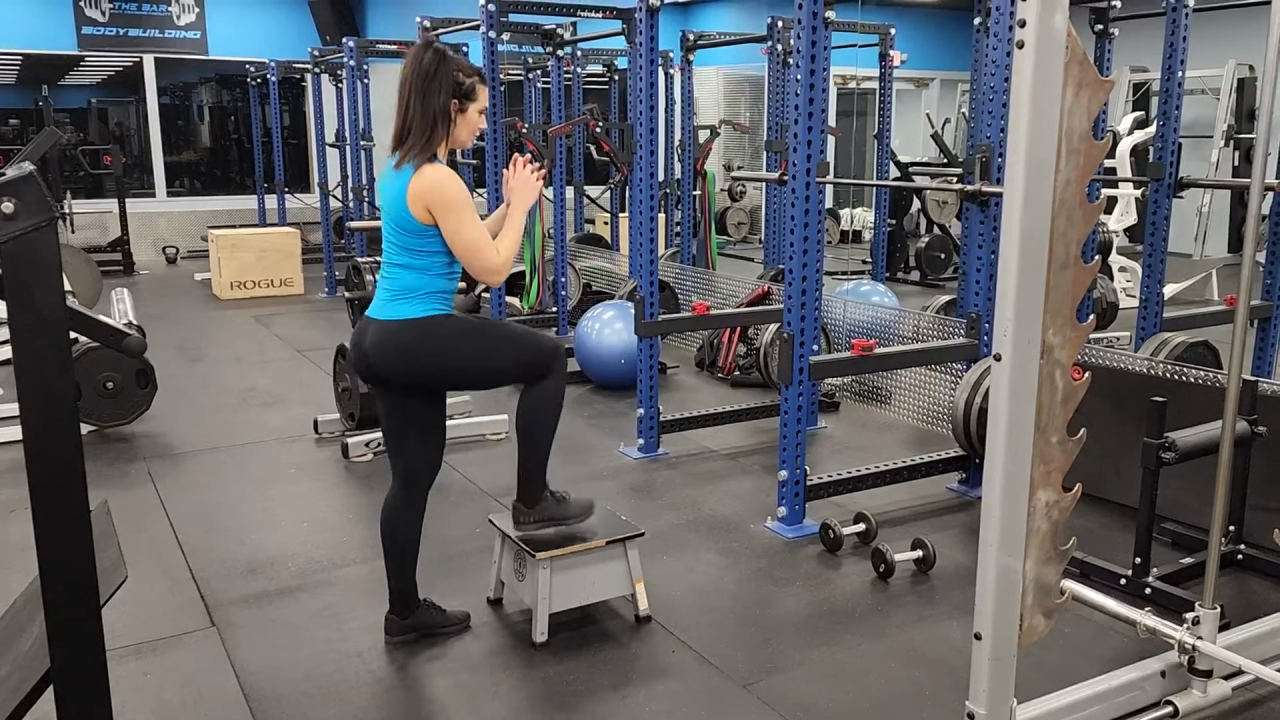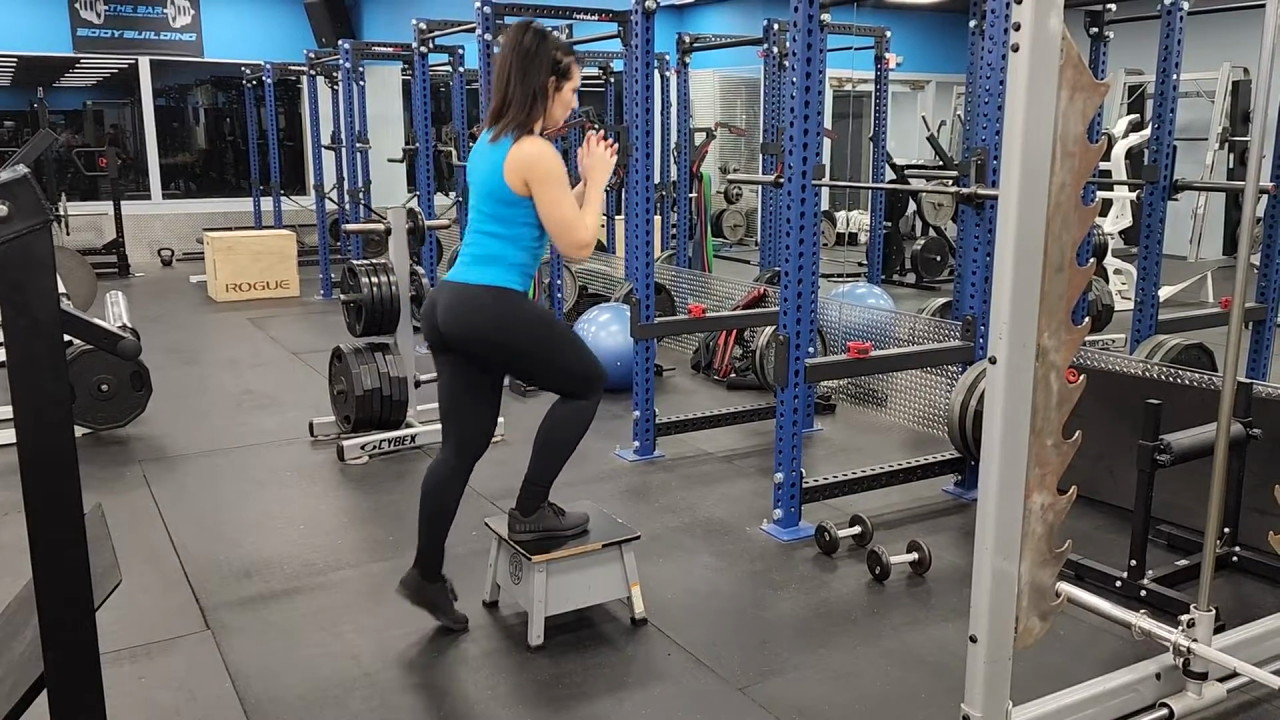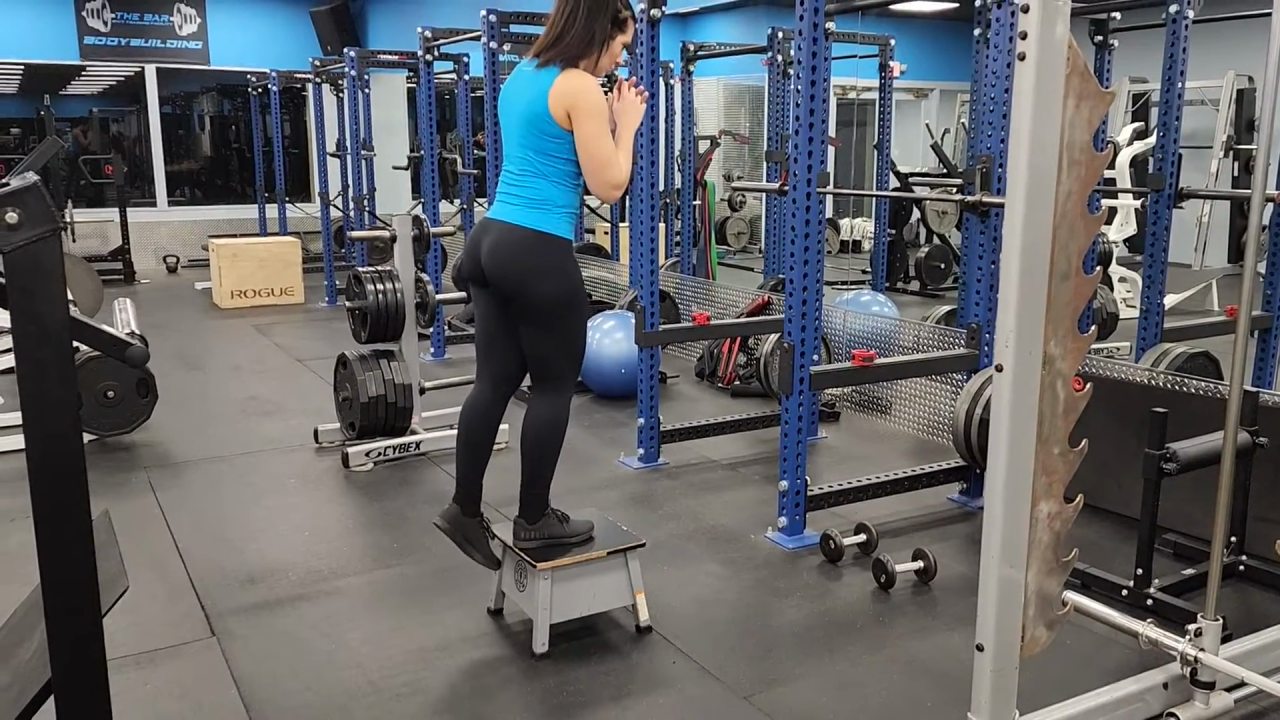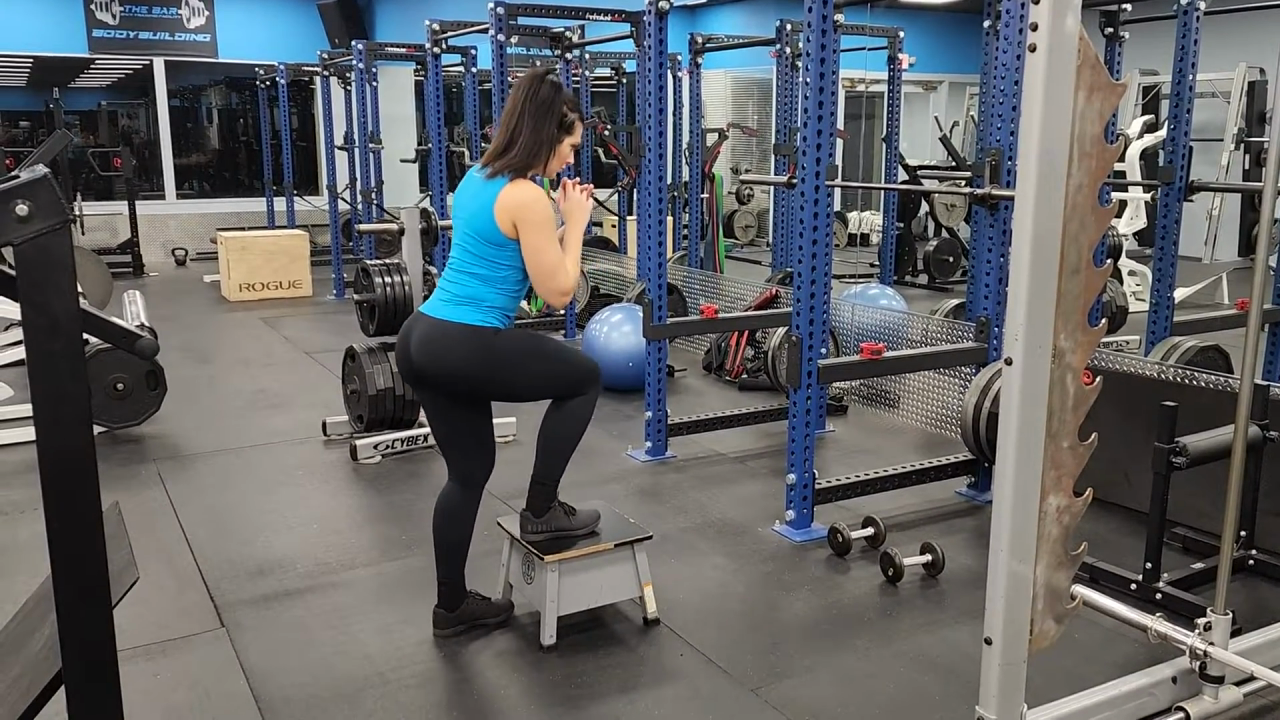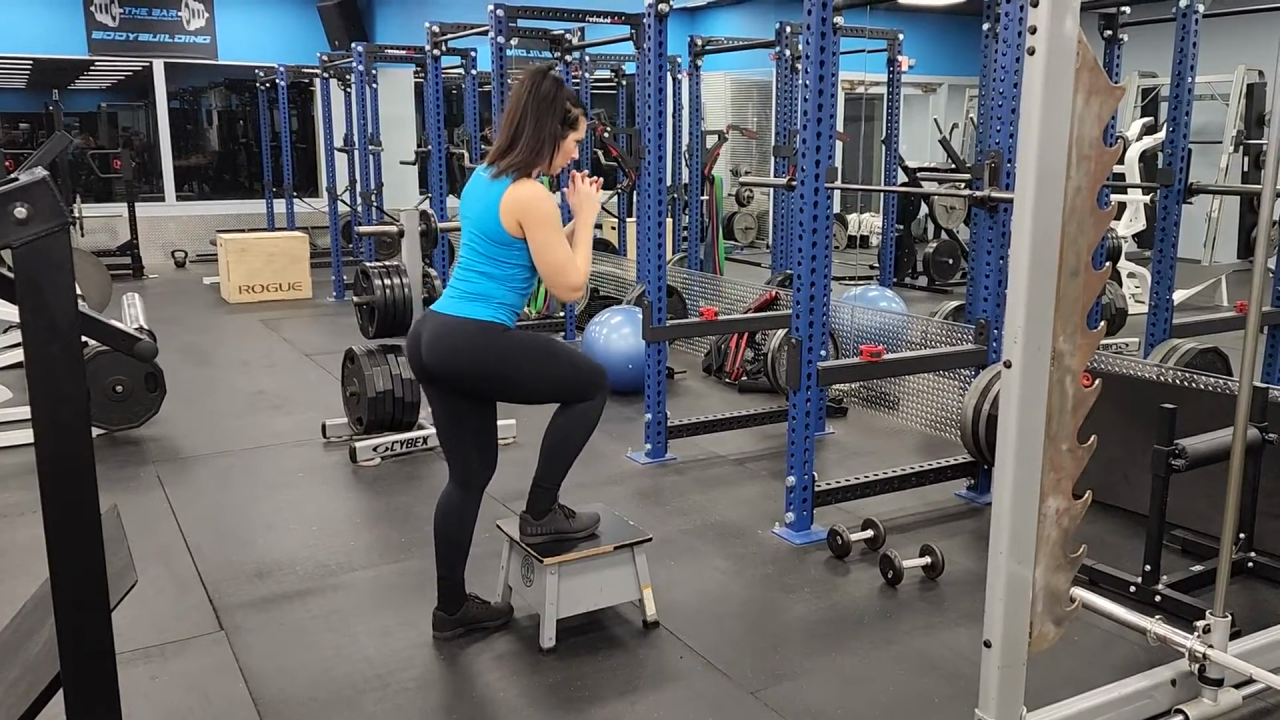
dt=1s
person 1, frame 1
left shoulder: (400, 168)
right shoulder: (438, 180)
right elbow: (492, 270)
left wrist: (511, 205)
right wrist: (519, 206)
left hip: (379, 340)
right hip: (416, 340)
left knee: (412, 477)
right knee: (549, 358)
left ankle: (405, 612)
right ankle: (532, 499)
person 1, frame 2
left shoulder: (489, 141)
right shoulder: (536, 153)
right elbow: (577, 245)
left wrist: (583, 181)
right wrist: (598, 181)
left hip: (448, 305)
right hip: (492, 309)
left knee: (463, 444)
right knee: (587, 382)
left ankle: (426, 575)
right ankle: (531, 513)
person 1, frame 3
left shoulder: (521, 76)
right shoulder: (578, 87)
right elbow: (608, 186)
left wrist: (607, 120)
right wrist: (626, 125)
left hip: (488, 241)
right hip: (536, 252)
left knee: (494, 381)
right knee: (554, 385)
left ankle: (465, 510)
right ankle: (534, 519)
person 1, frame 4
left shoulder: (477, 178)
right shoulder: (525, 197)
right elbow: (558, 292)
left wrist: (562, 223)
right wrist: (576, 224)
left hip: (422, 341)
right hip: (466, 347)
left knee: (468, 473)
right knee: (583, 378)
left ankle: (452, 605)
right ankle: (541, 510)
person 1, frame 5
left shoulder: (485, 177)
right shoulder: (530, 196)
right elbow: (569, 287)
left wrist: (571, 219)
right wrist: (586, 217)
left hip: (433, 338)
right hip: (475, 344)
left knee: (468, 475)
right knee: (590, 384)
left ankle: (452, 606)
right ankle: (541, 512)
